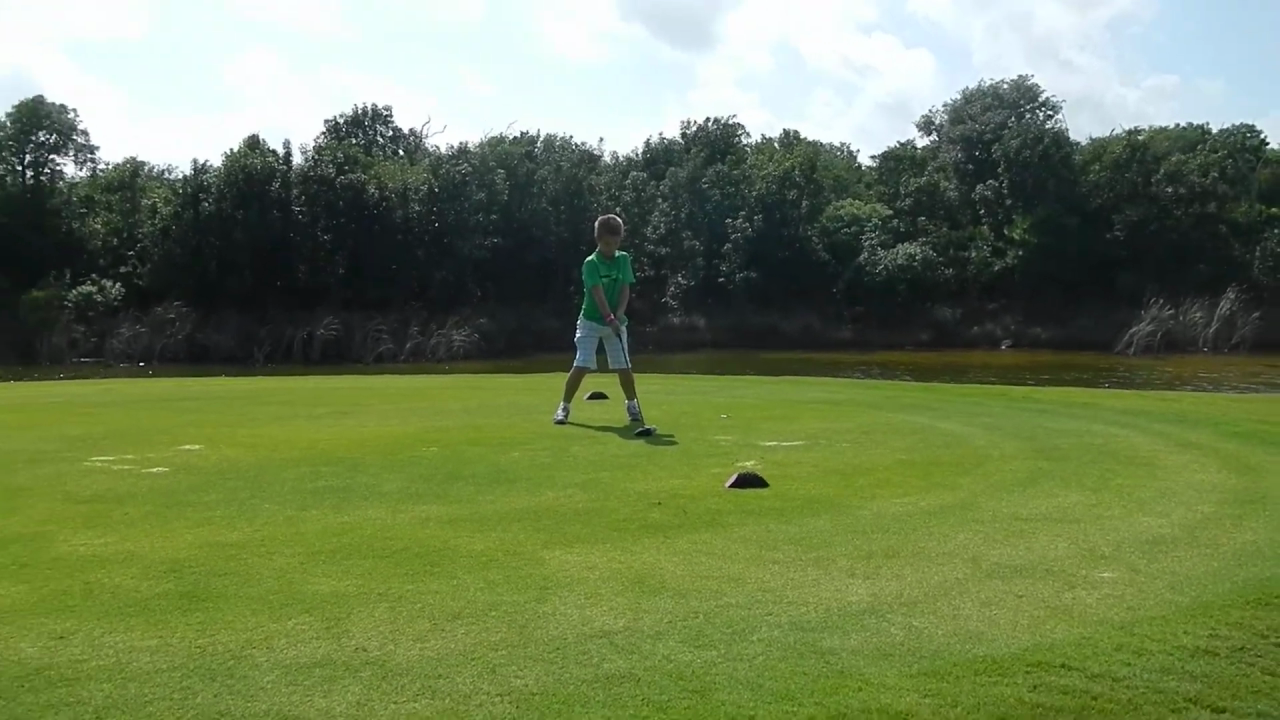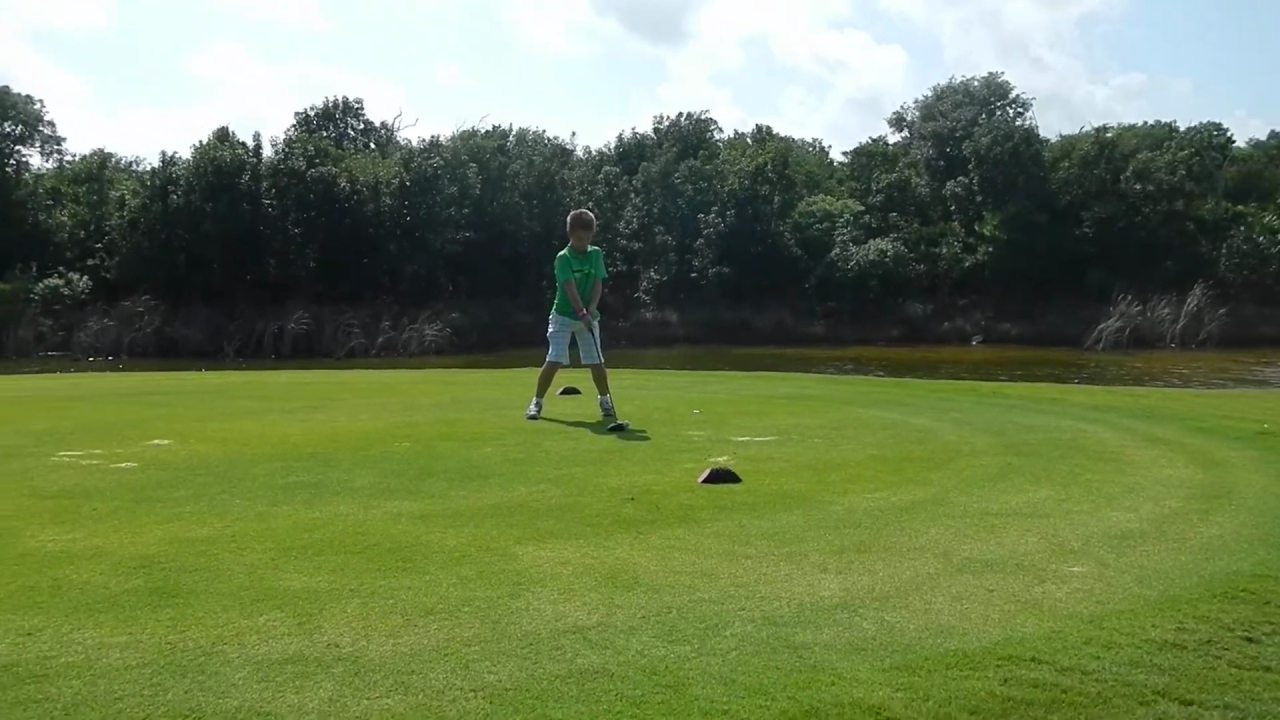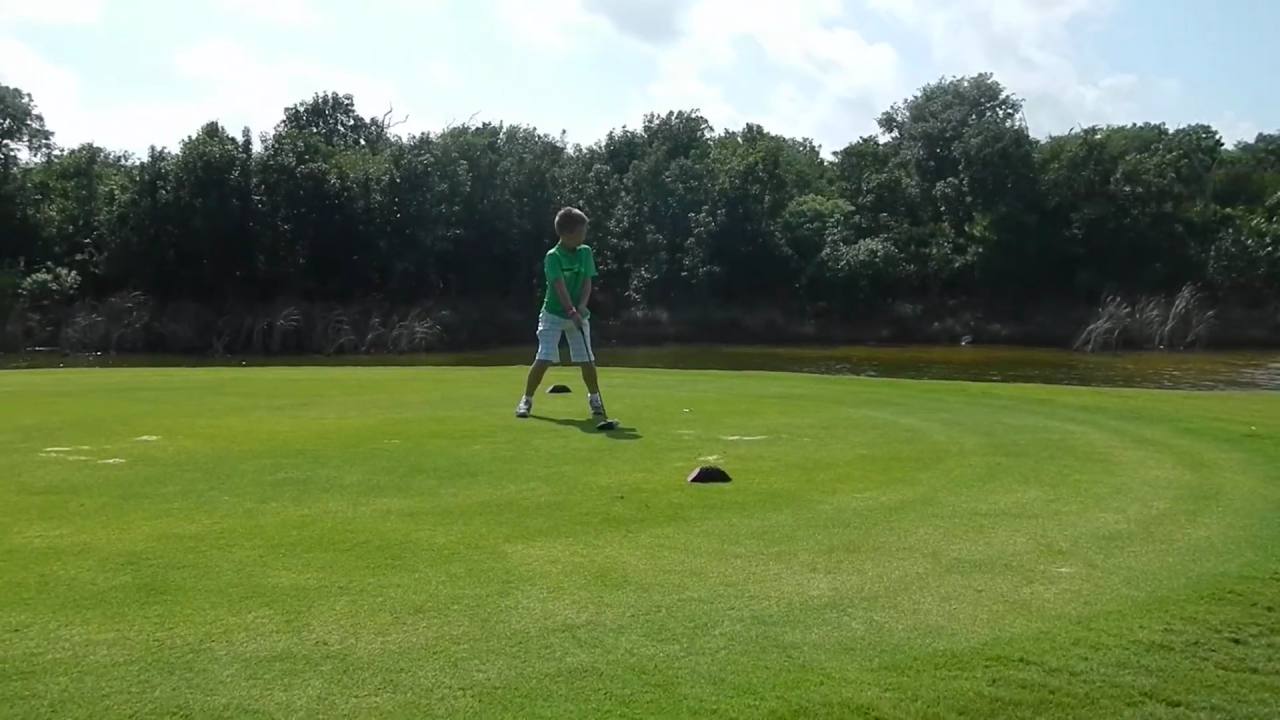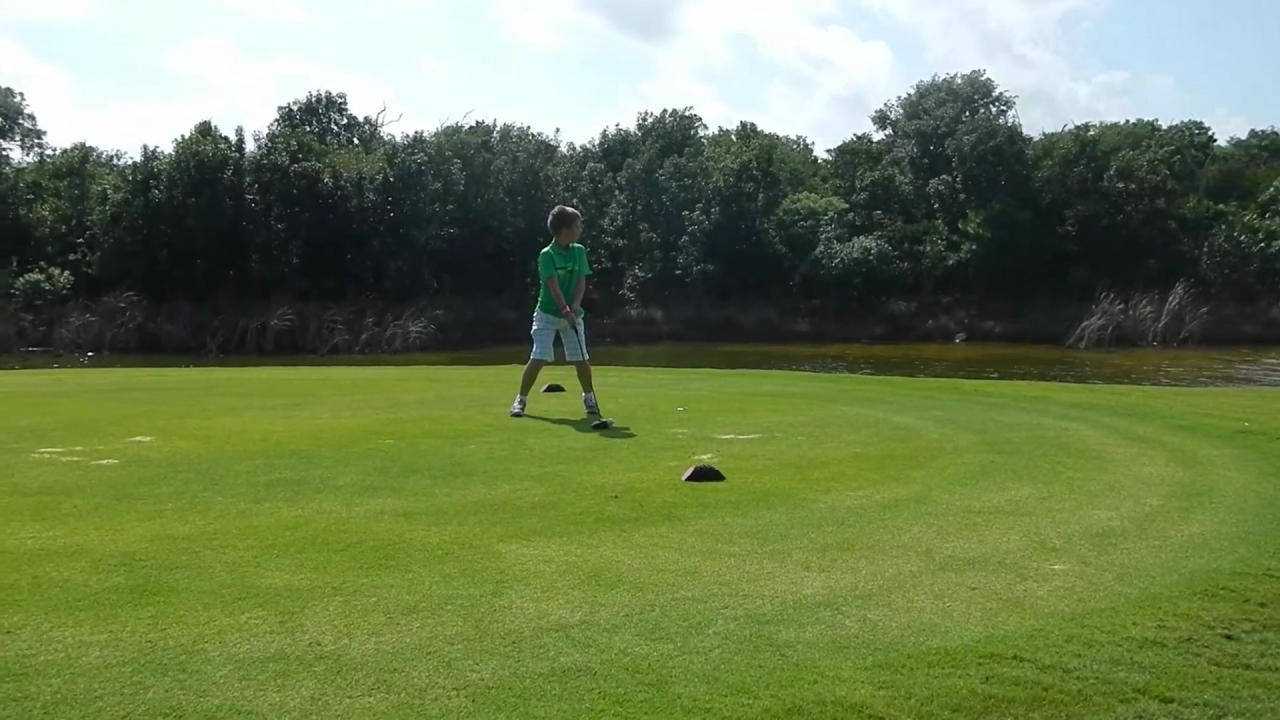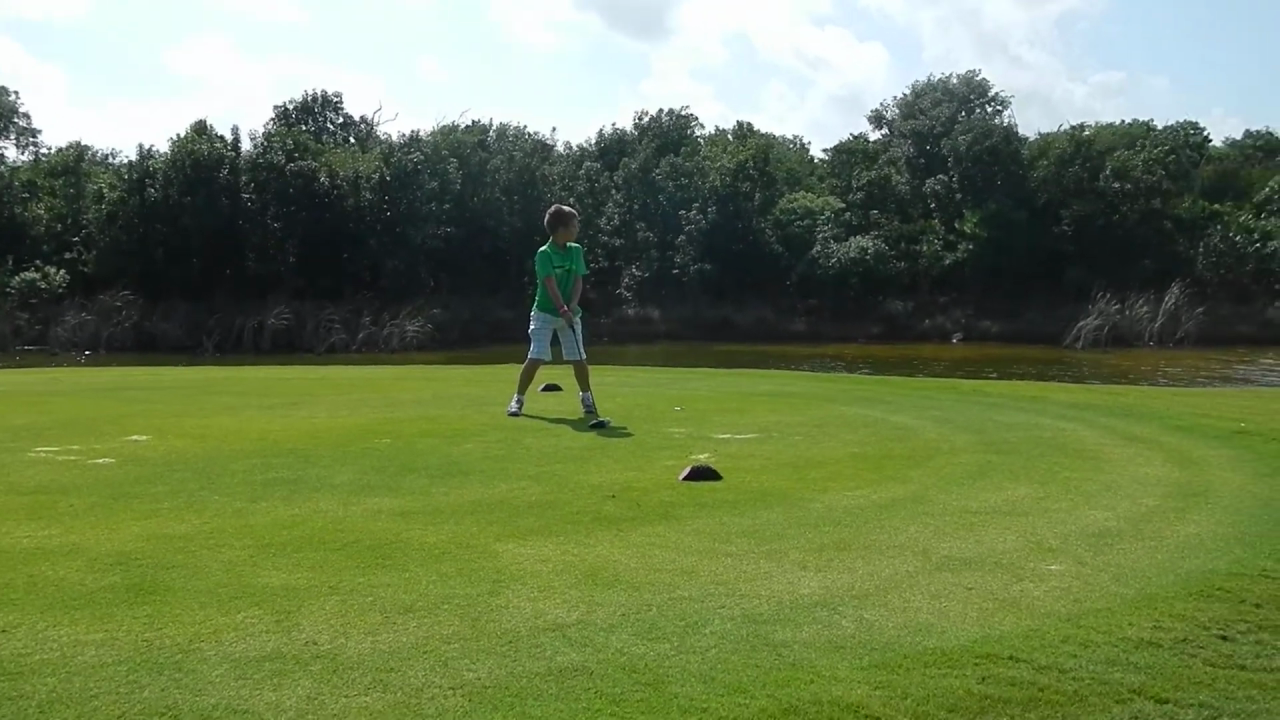
dt=0.1s
person 1, frame 1
left shoulder: (623, 259)
right shoulder: (590, 263)
left elbow: (625, 290)
right elbow: (598, 294)
left wrist: (619, 314)
right wrist: (609, 318)
left hip: (615, 320)
right hip: (591, 321)
left knee: (623, 366)
right knee: (581, 366)
left ankle: (632, 405)
right ankle: (564, 407)
person 1, frame 2
left shoulder: (596, 254)
right shoulder: (563, 258)
left elbow: (597, 284)
right elbow: (570, 289)
left wrist: (591, 309)
right wrist: (582, 313)
left hip: (588, 316)
right hip: (563, 316)
left knee: (596, 361)
right knee: (554, 361)
left ankle: (605, 400)
right ankle: (536, 402)
person 1, frame 3
left shoulder: (586, 252)
right shoulder: (553, 256)
left elbow: (587, 282)
right elbow: (560, 287)
left wrist: (581, 307)
right wrist: (571, 312)
left hip: (578, 314)
right hip: (553, 314)
left knee: (586, 359)
right knee: (543, 359)
left ankle: (595, 398)
right ankle: (526, 400)
person 1, frame 4
left shoulder: (579, 251)
right shoulder: (546, 255)
left elbow: (581, 281)
right elbow: (553, 286)
left wrist: (575, 306)
right wrist: (565, 311)
left hip: (572, 313)
right hip: (548, 313)
left knee: (581, 358)
right knee: (538, 358)
left ankle: (589, 398)
right ankle: (521, 399)
person 1, frame 5
left shoulder: (576, 250)
right shoulder: (544, 254)
left elbow: (578, 280)
right elbow: (551, 285)
left wrist: (573, 305)
right wrist: (562, 310)
left hip: (569, 312)
right hip: (545, 312)
left knee: (578, 358)
right knee: (535, 358)
left ankle: (586, 397)
right ankle: (518, 399)
